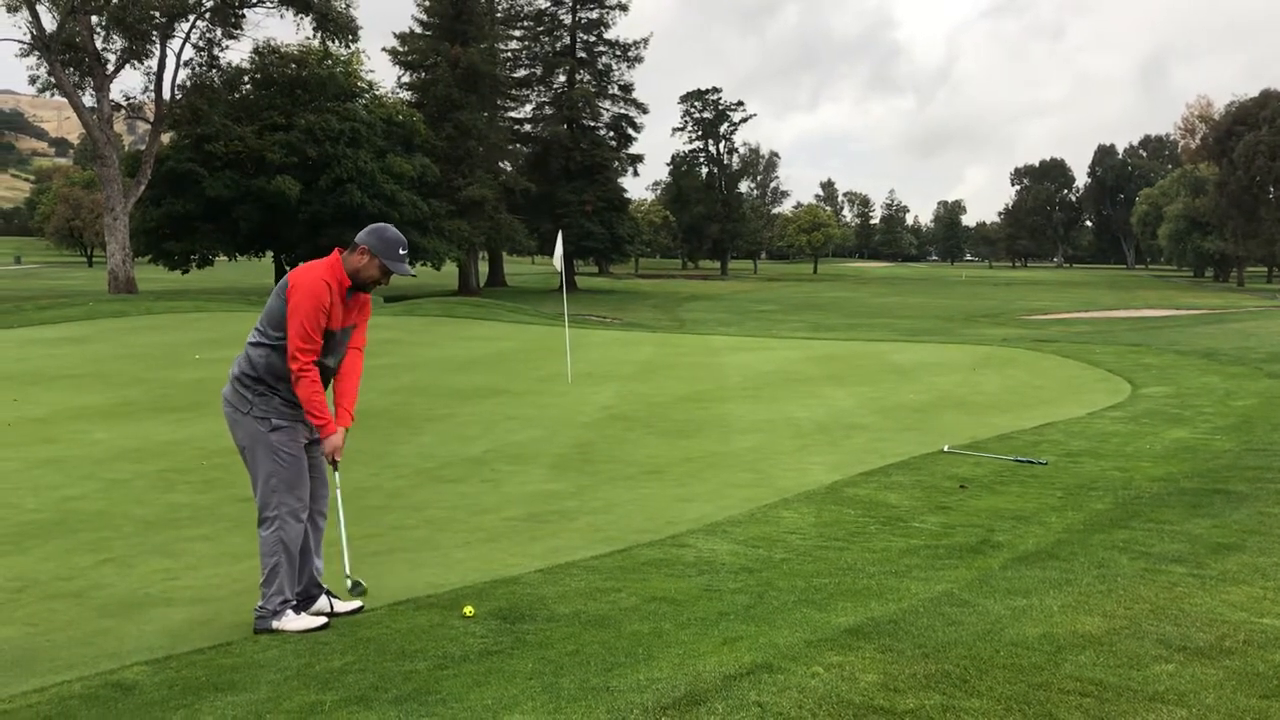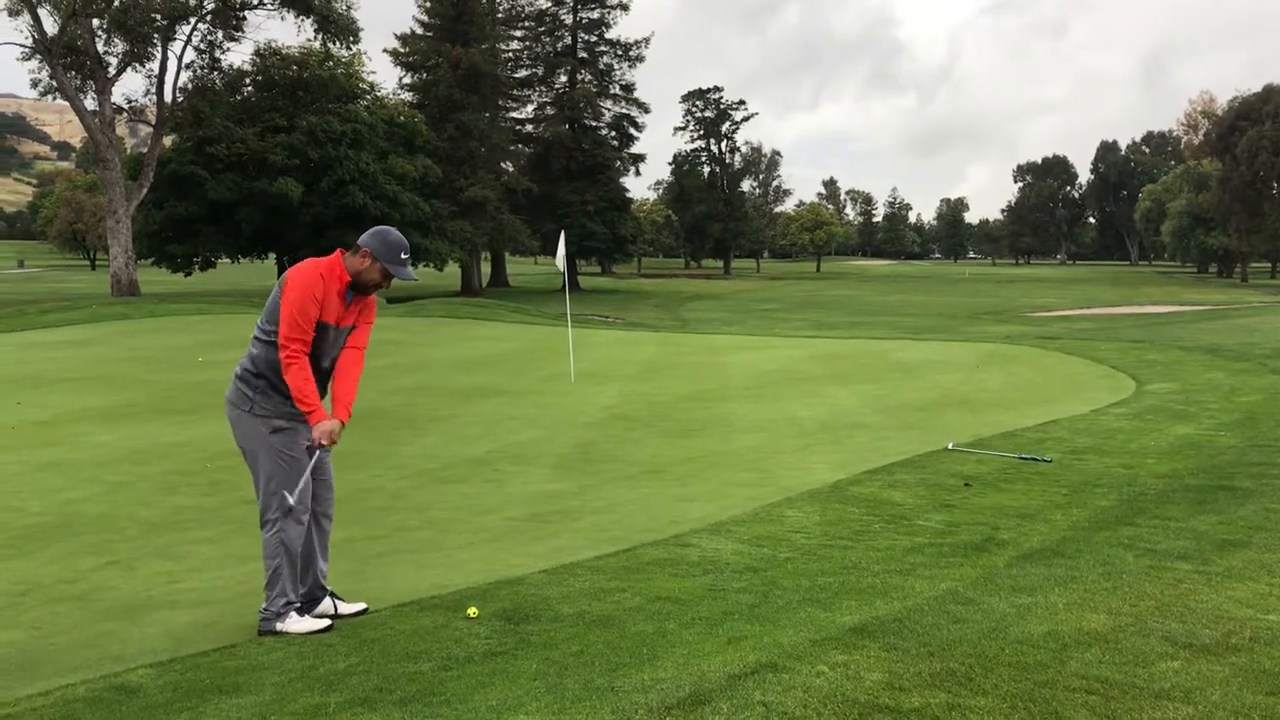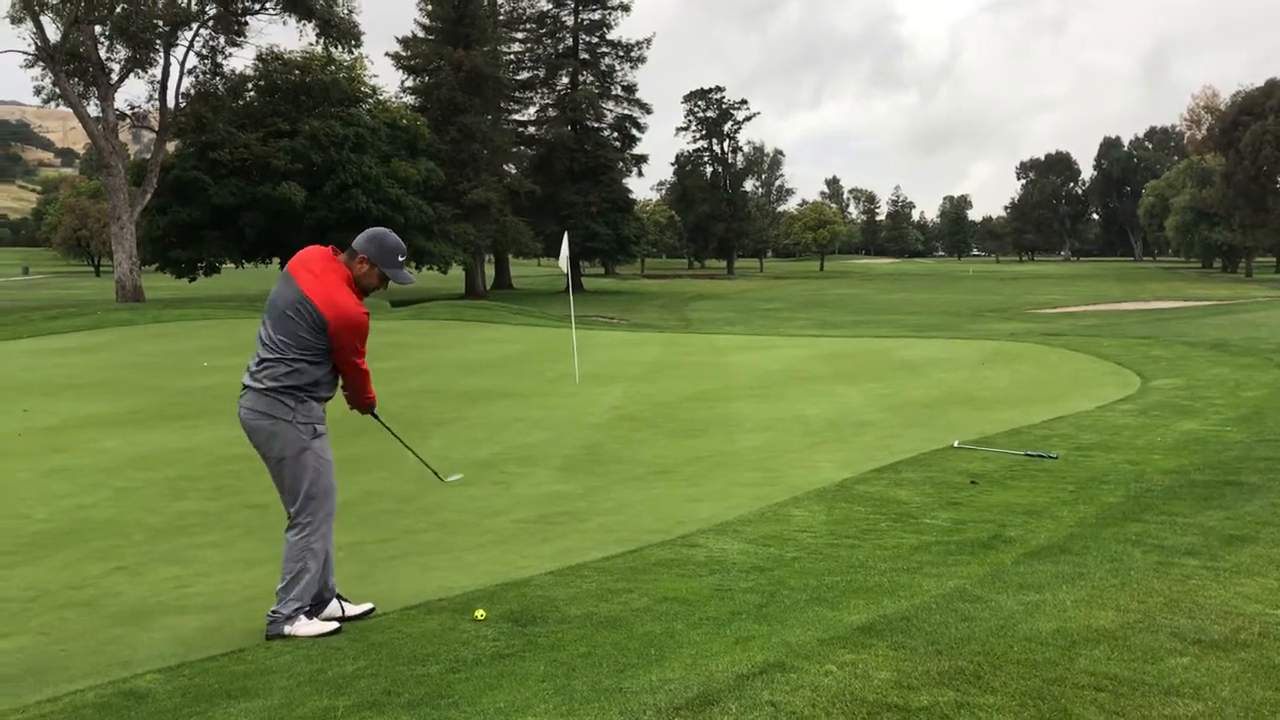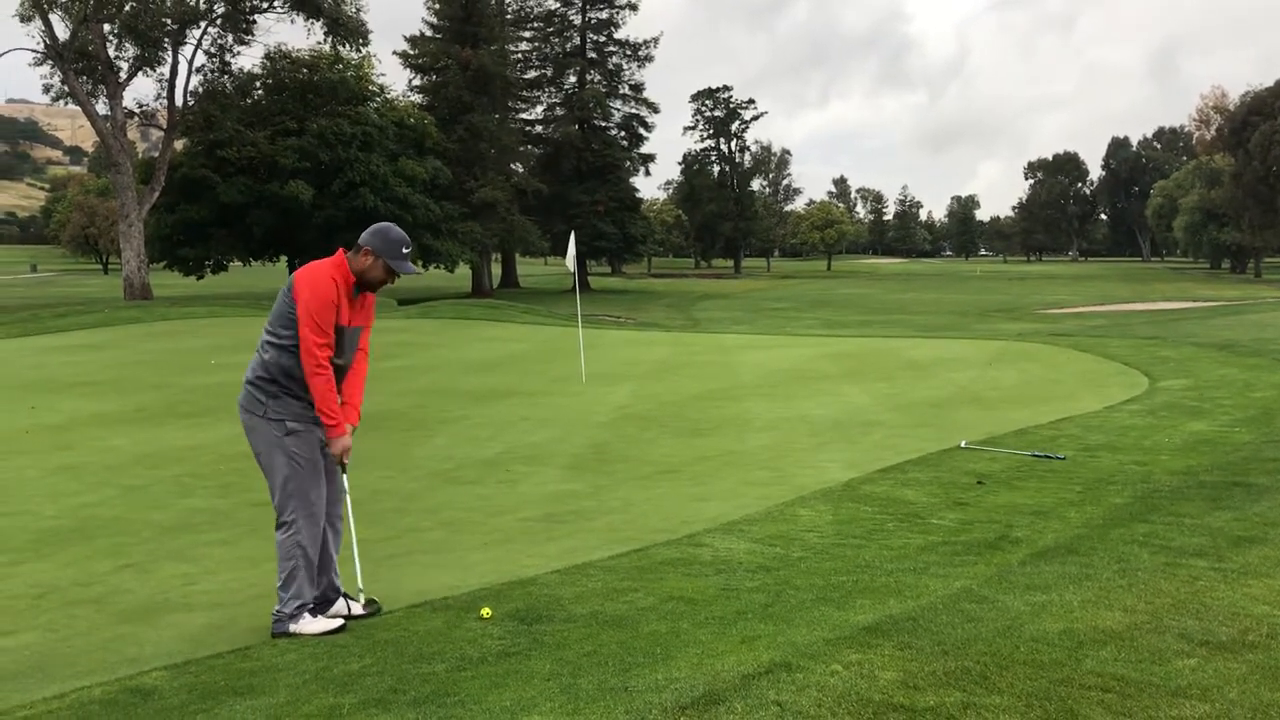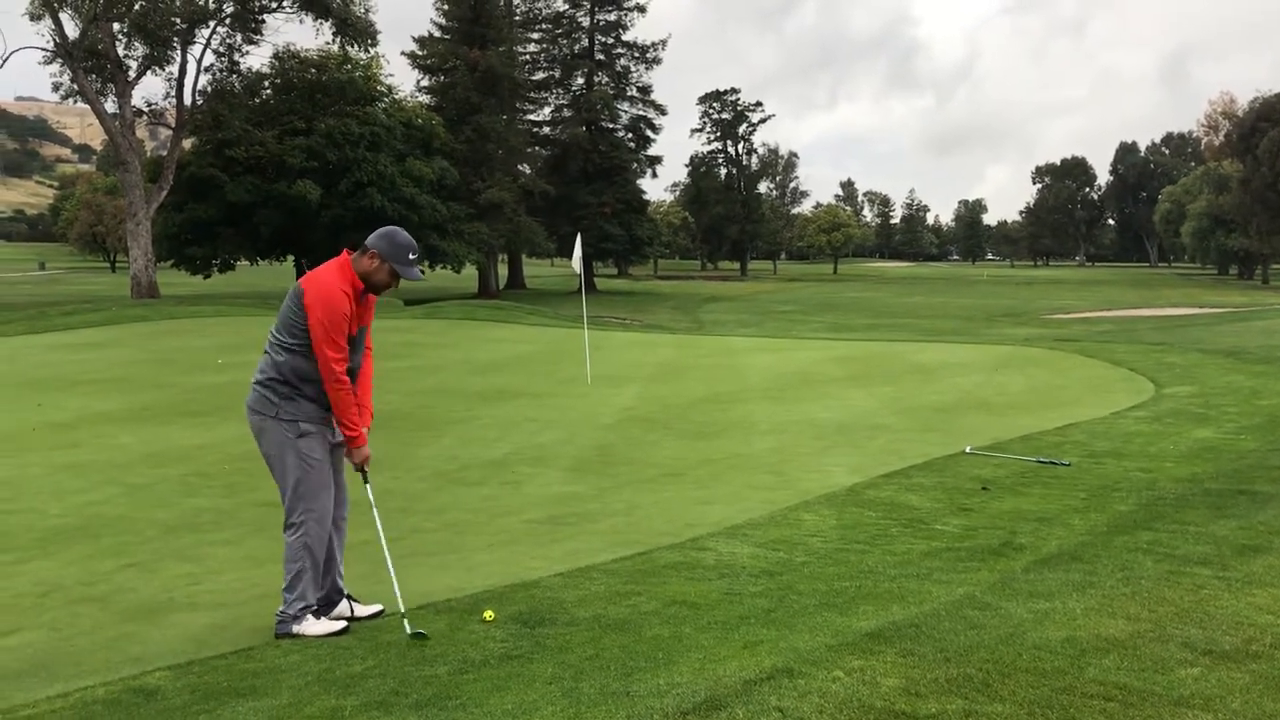
dt=0.5s
person 1, frame 1
left shoulder: (359, 296)
right shoulder: (314, 283)
left elbow: (351, 361)
right elbow: (301, 363)
left wrist: (341, 424)
right wrist: (325, 427)
left hip: (293, 405)
right hip: (261, 403)
left knee: (313, 502)
right knee: (285, 506)
left ankle: (308, 594)
right ankle: (274, 609)
person 1, frame 2
left shoulder: (365, 302)
right shoulder: (311, 279)
left elbow: (349, 361)
right elbow: (292, 354)
left wrist: (335, 418)
right wrist: (316, 417)
left hip: (300, 408)
right hip: (263, 404)
left knee: (319, 504)
right knee: (288, 507)
left ankle: (313, 596)
right ankle: (278, 611)
person 1, frame 3
left shoulder: (309, 258)
right shoulder: (347, 309)
right elbow: (353, 366)
left wrist: (354, 389)
right wrist: (366, 400)
left hip: (262, 402)
right hip: (288, 412)
left knee: (314, 508)
right knee: (313, 512)
left ankle: (319, 599)
right ankle: (287, 614)
person 1, frame 4
left shoulder: (365, 300)
right shoulder: (320, 279)
left elbow: (357, 361)
right elbow: (315, 358)
left wrist: (349, 423)
right wrist: (332, 424)
left hip: (315, 410)
right hip: (276, 407)
left knee: (329, 505)
right knee: (301, 509)
left ankle: (326, 597)
right ankle: (292, 612)
person 1, frame 5
left shoulder: (365, 295)
right shoulder: (329, 288)
left elbow: (361, 362)
right elbow: (333, 370)
left wrist: (362, 427)
right wrist: (354, 438)
left hip: (316, 409)
right hip: (285, 410)
left knee: (332, 507)
right knee: (310, 510)
left ankle: (329, 599)
right ankle: (295, 614)
